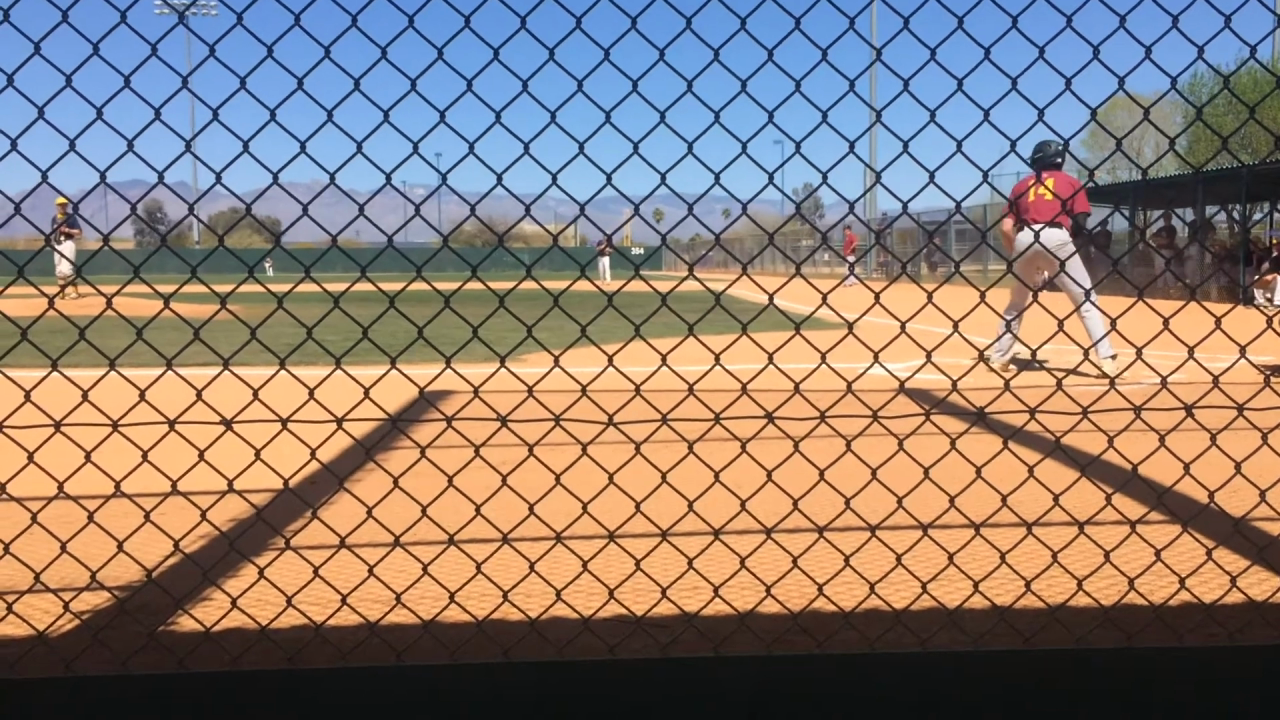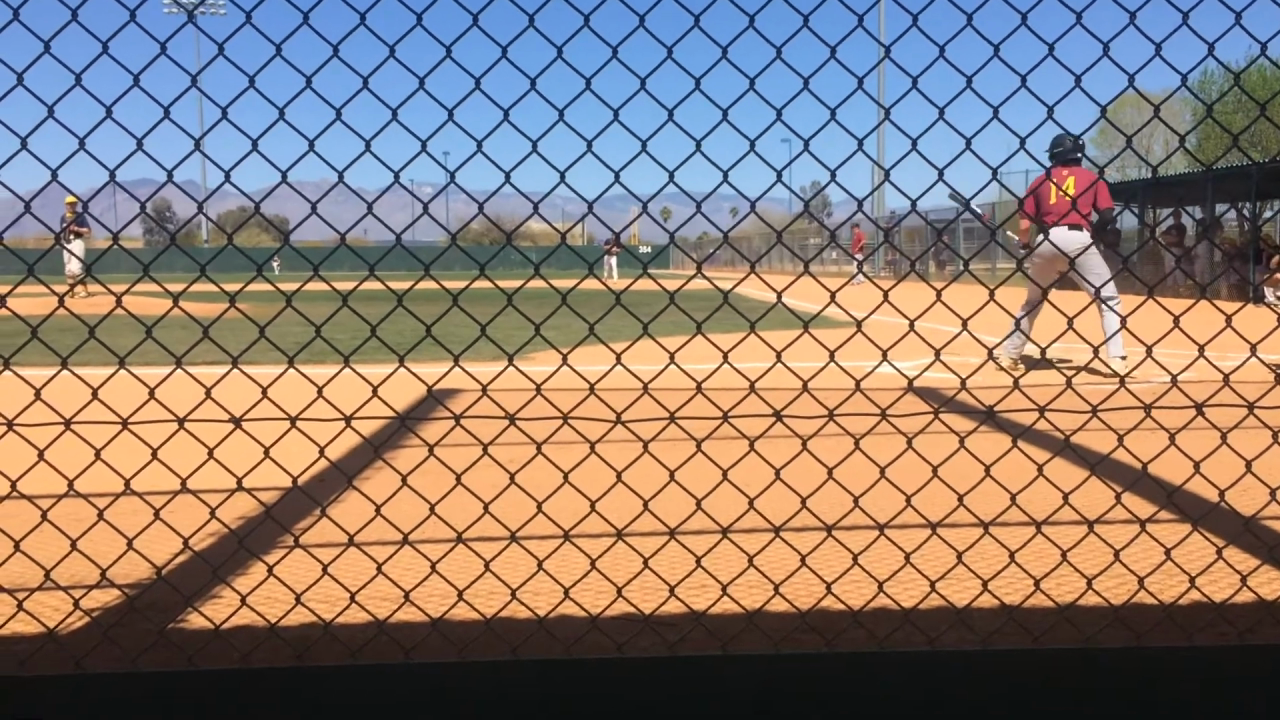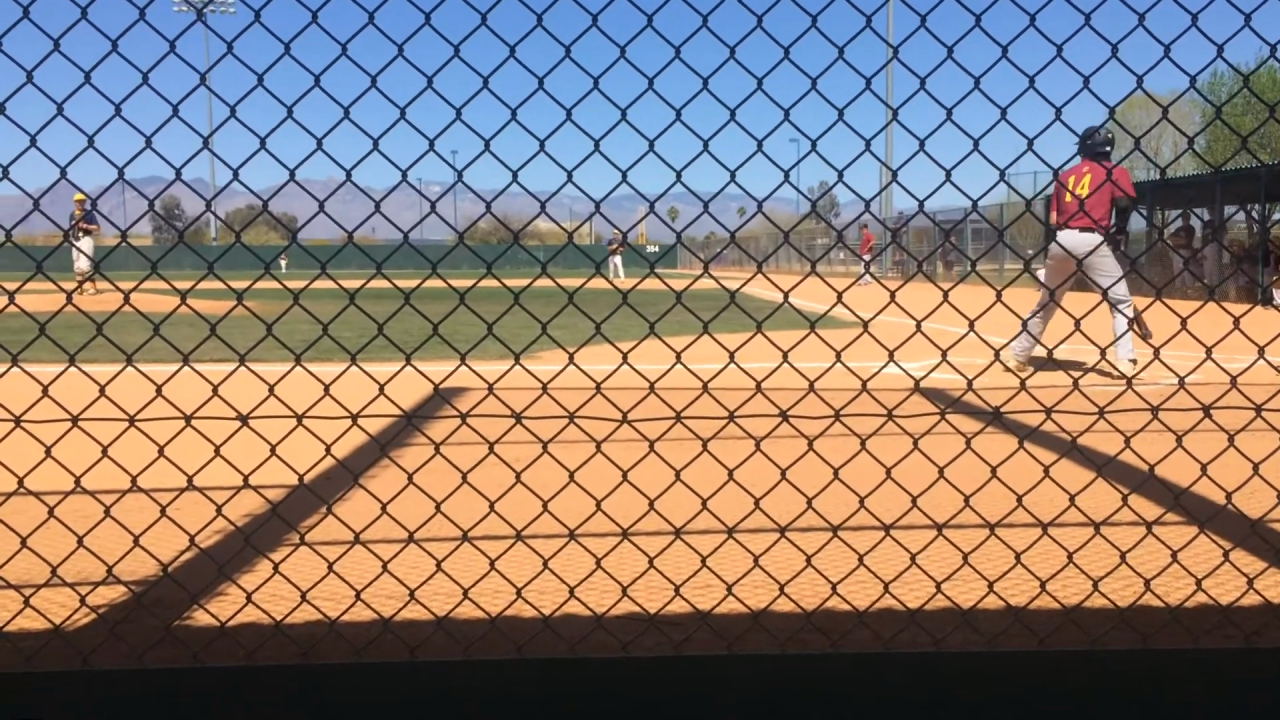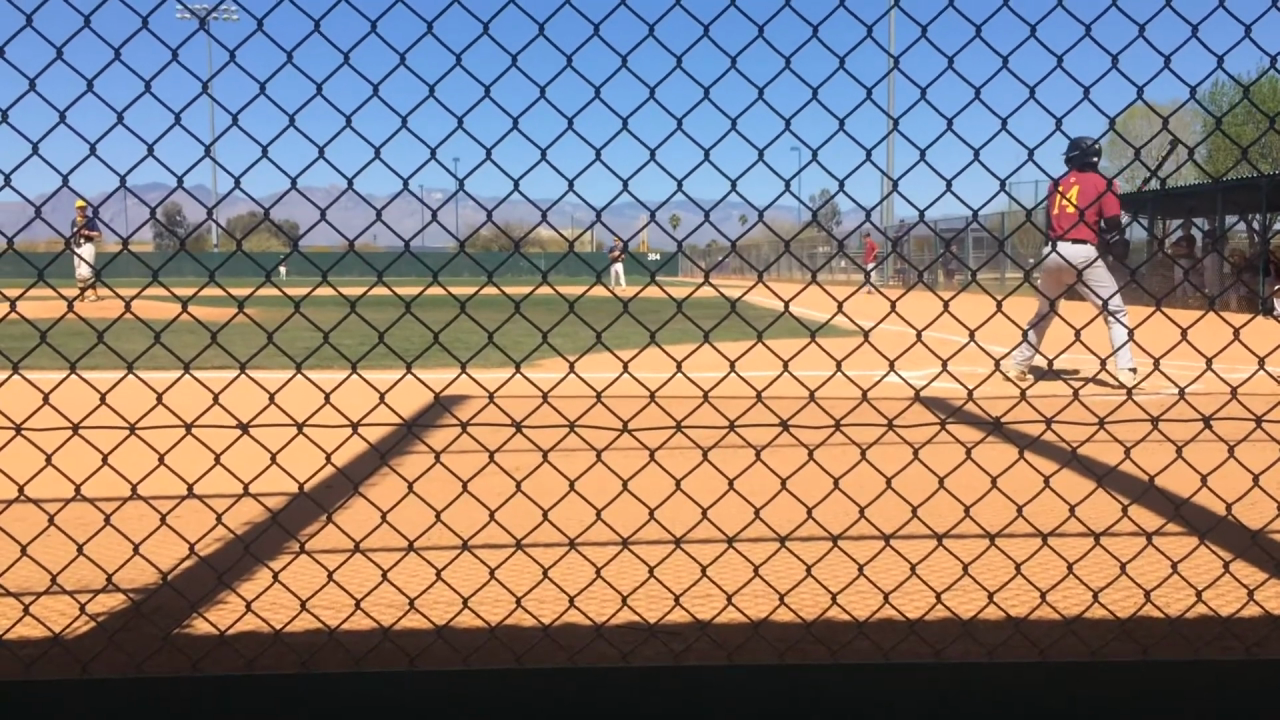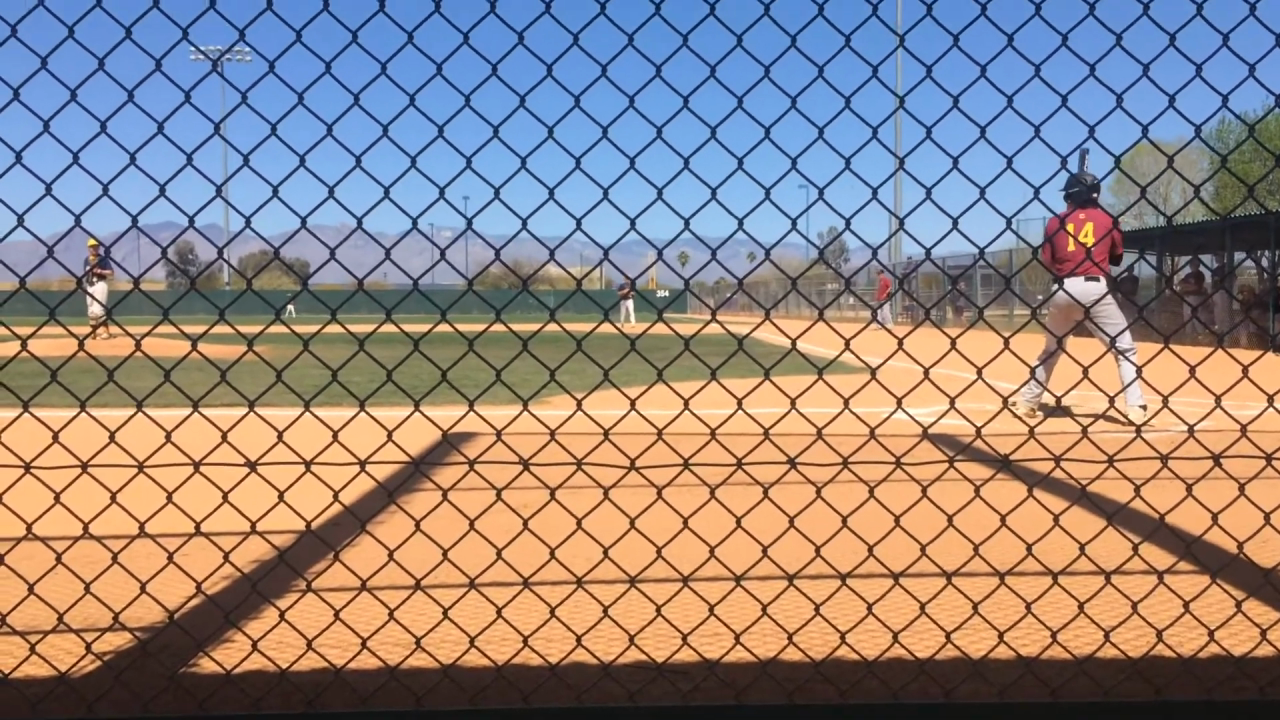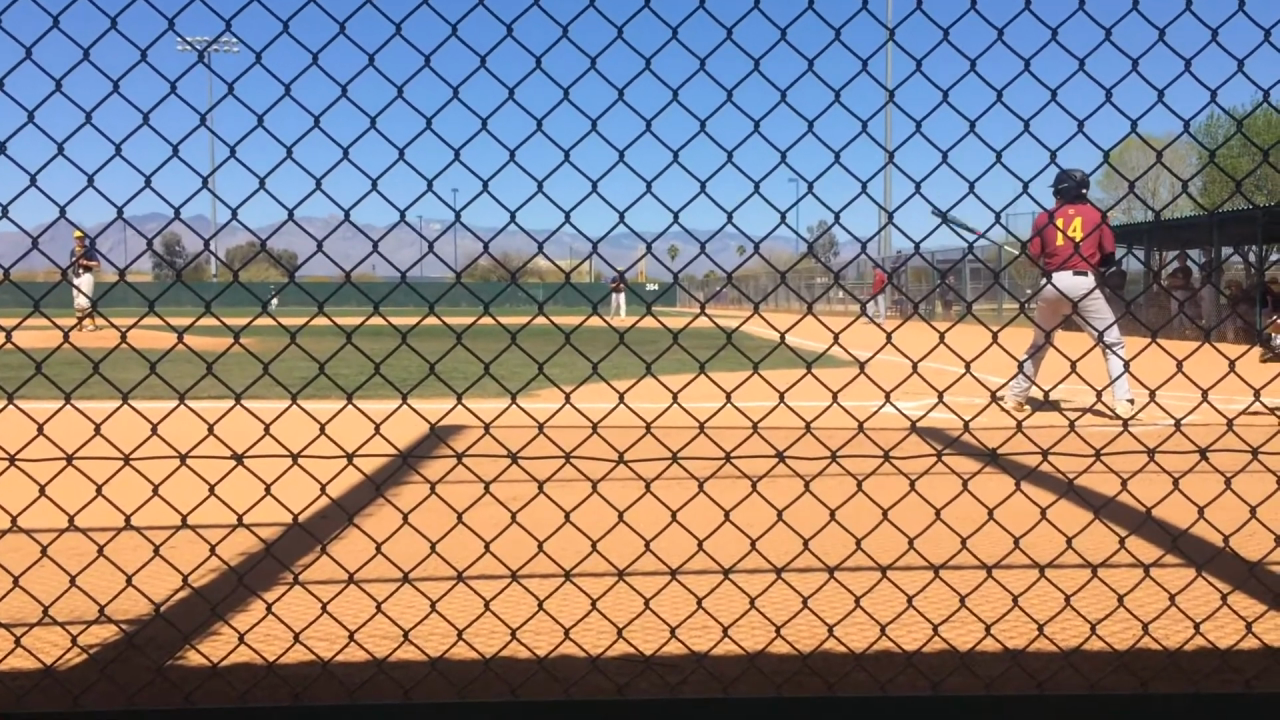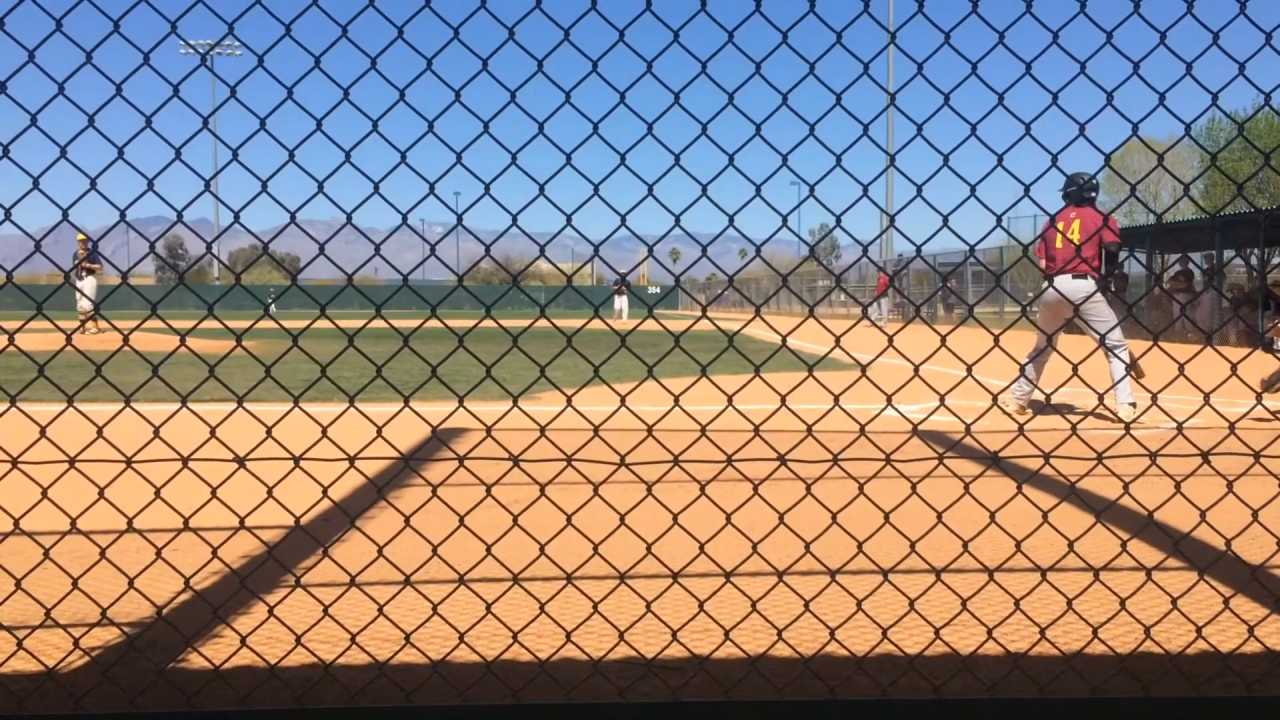
dt=0.4s
person 1, frame 1
left shoulder: (1022, 184)
right shoulder: (1072, 182)
left elbow: (1006, 227)
right elbow: (1080, 222)
left wrist: (1013, 256)
left hip: (1023, 239)
right hip: (1056, 238)
left knee: (1017, 302)
right knee: (1086, 299)
left ankle: (999, 358)
right ankle: (1107, 359)
person 1, frame 2
left shoulder: (1039, 181)
right shoulder: (1092, 178)
left elbow: (1024, 225)
right elbow: (1107, 217)
left wrist: (1026, 244)
left hip: (1045, 241)
right hip: (1078, 240)
left knee: (1032, 301)
right knee: (1109, 299)
left ankle: (1009, 356)
right ankle: (1116, 358)
person 1, frame 3
left shoulder: (1065, 175)
right shoulder: (1116, 172)
left elbow: (1053, 220)
right elbow: (1124, 203)
right wrist: (1118, 231)
left hip: (1061, 241)
right hip: (1092, 241)
left knee: (1046, 303)
right knee: (1121, 302)
left ankle: (1018, 357)
right ankle: (1125, 361)
person 1, frame 4
left shoulder: (1057, 184)
right shoulder: (1102, 183)
right elbow: (1112, 222)
right wrist: (1119, 241)
left hip: (1053, 252)
right hip: (1082, 253)
left knee: (1044, 312)
right knee: (1115, 312)
left ankle: (1017, 367)
right ankle: (1125, 371)
person 1, frame 5
left shoulder: (1055, 222)
right shoulder: (1107, 220)
left elbow: (1047, 263)
right elbow: (1117, 259)
left hip: (1063, 290)
right hip: (1094, 289)
left knee: (1051, 350)
right knee: (1125, 349)
left ankle: (1026, 403)
right ankle: (1135, 408)
person 1, frame 6
left shoulder: (1044, 218)
right shoulder: (1097, 216)
left elbow: (1034, 259)
right elbow: (1109, 259)
left hip: (1051, 285)
right hip: (1083, 283)
left knee: (1039, 343)
right knee: (1113, 343)
left ankle: (1014, 397)
right ankle: (1123, 402)
person 1, frame 7
left shoulder: (1053, 221)
right shoulder: (1101, 218)
left elbow: (1042, 263)
right elbow: (1112, 248)
right wrist: (1106, 275)
left hip: (1052, 287)
right hip: (1084, 287)
left knee: (1042, 347)
right knee: (1116, 346)
left ankle: (1016, 400)
right ankle: (1125, 405)
